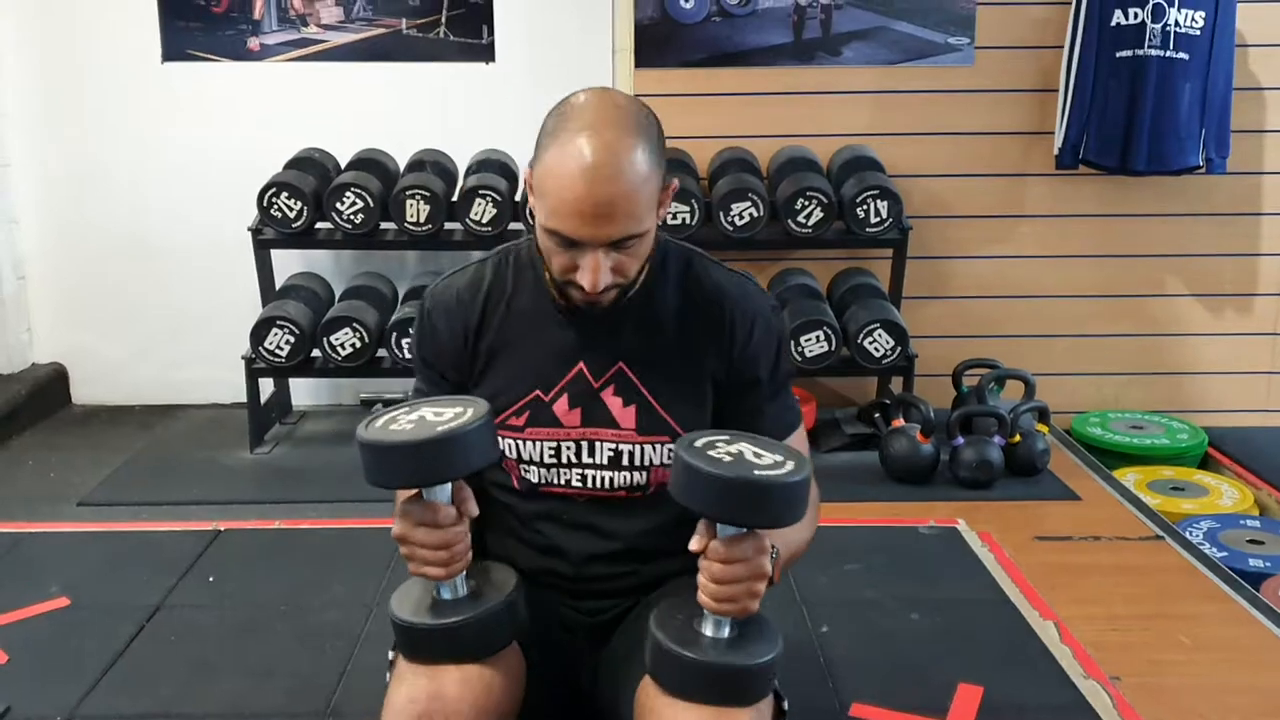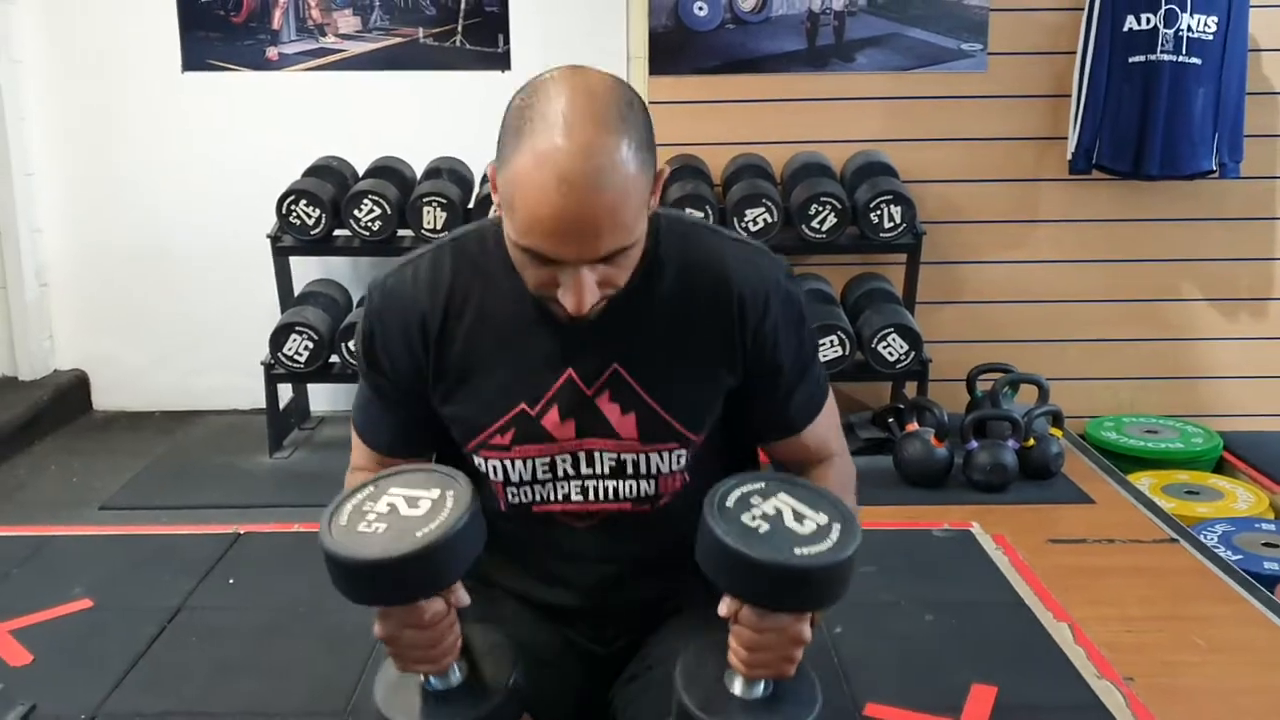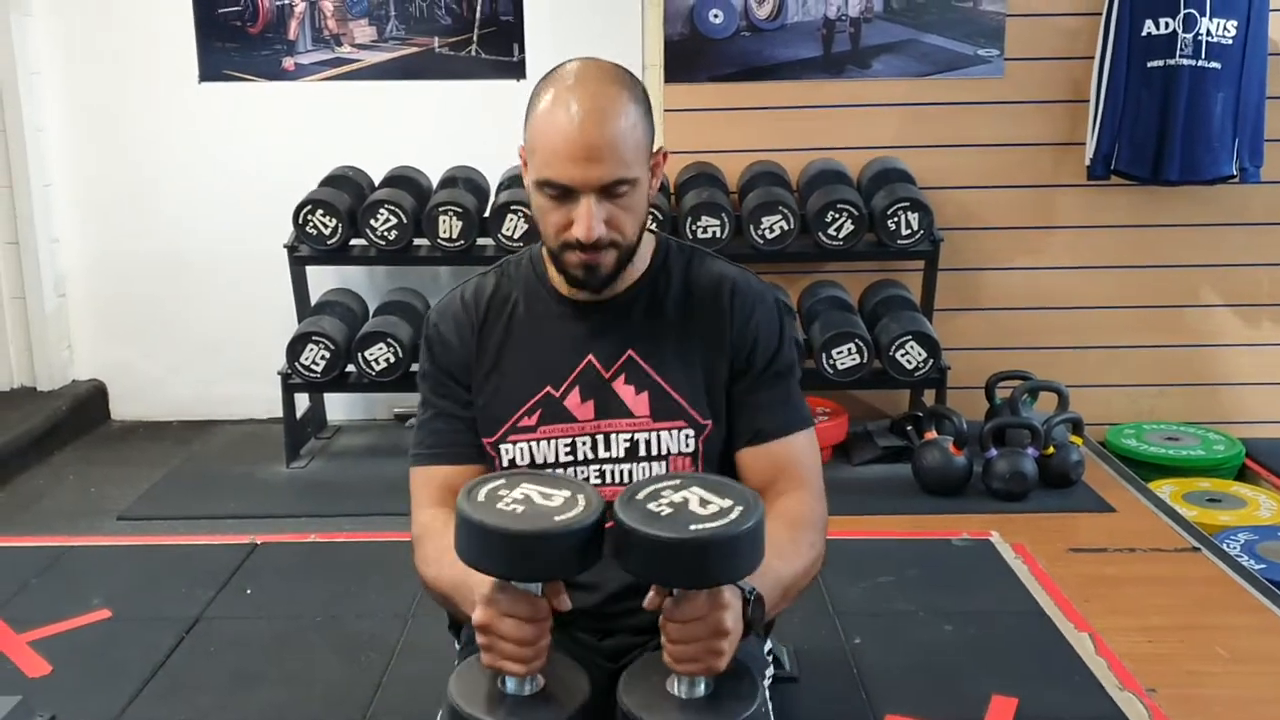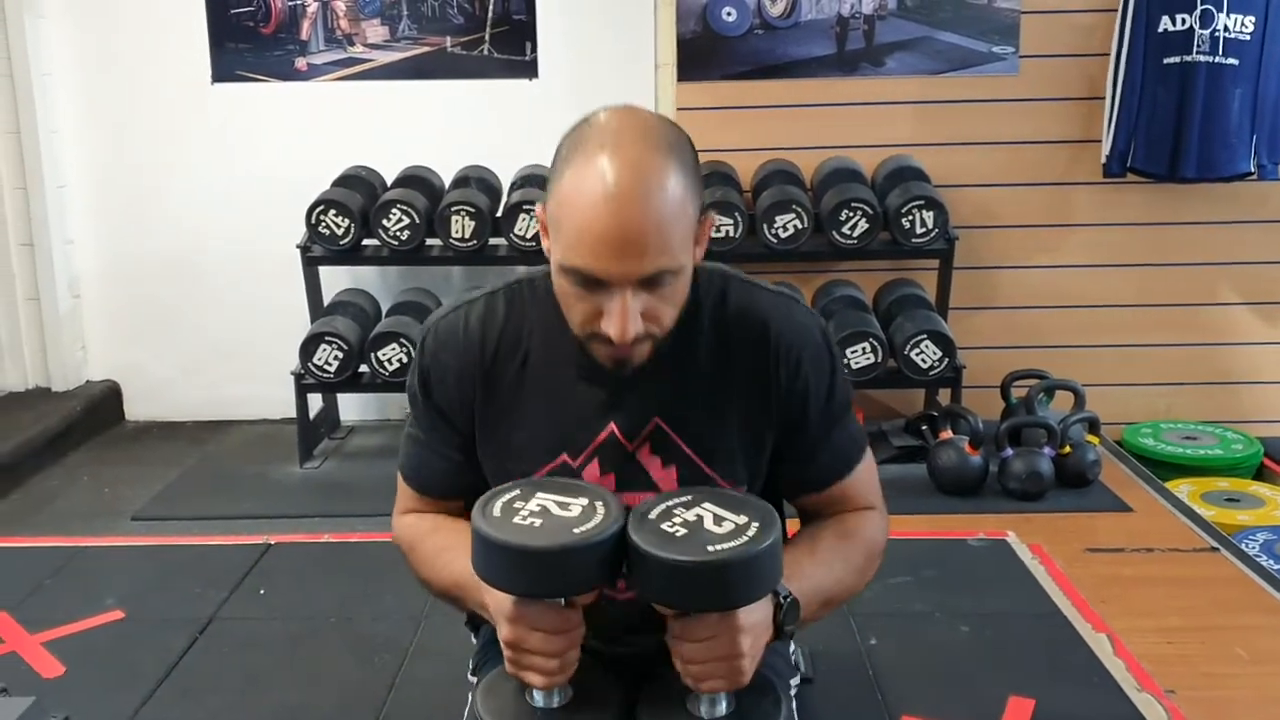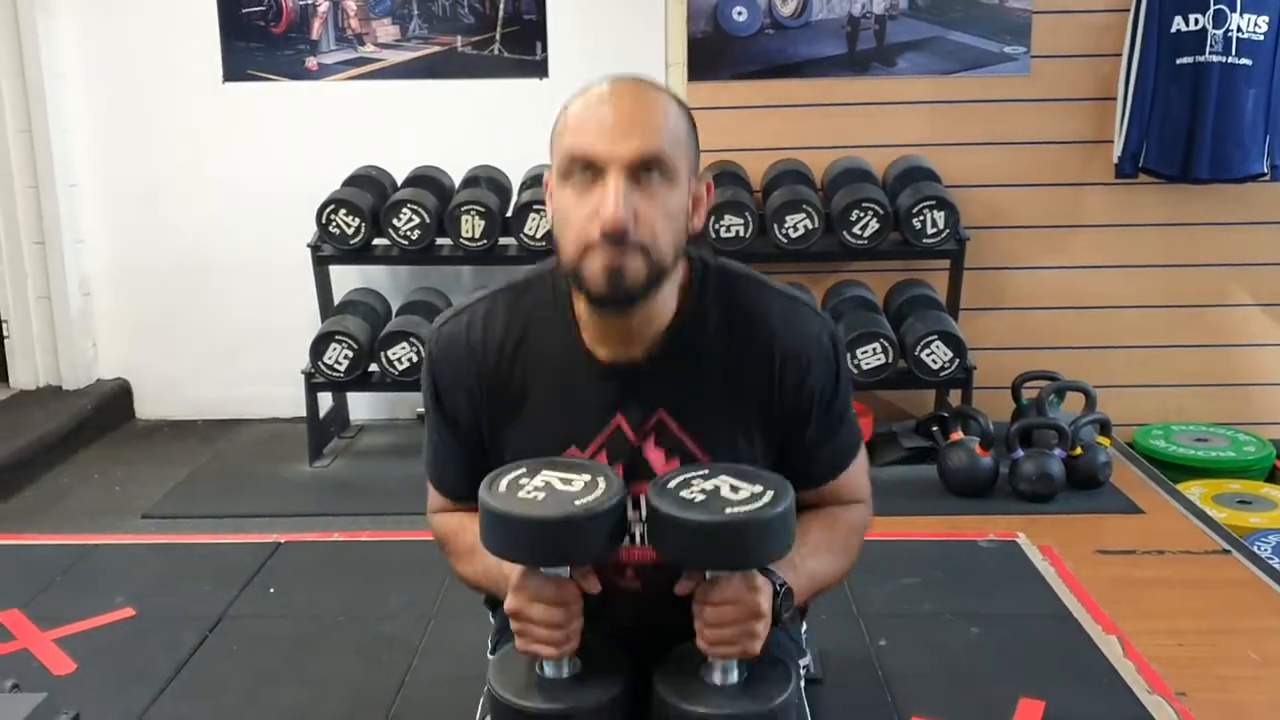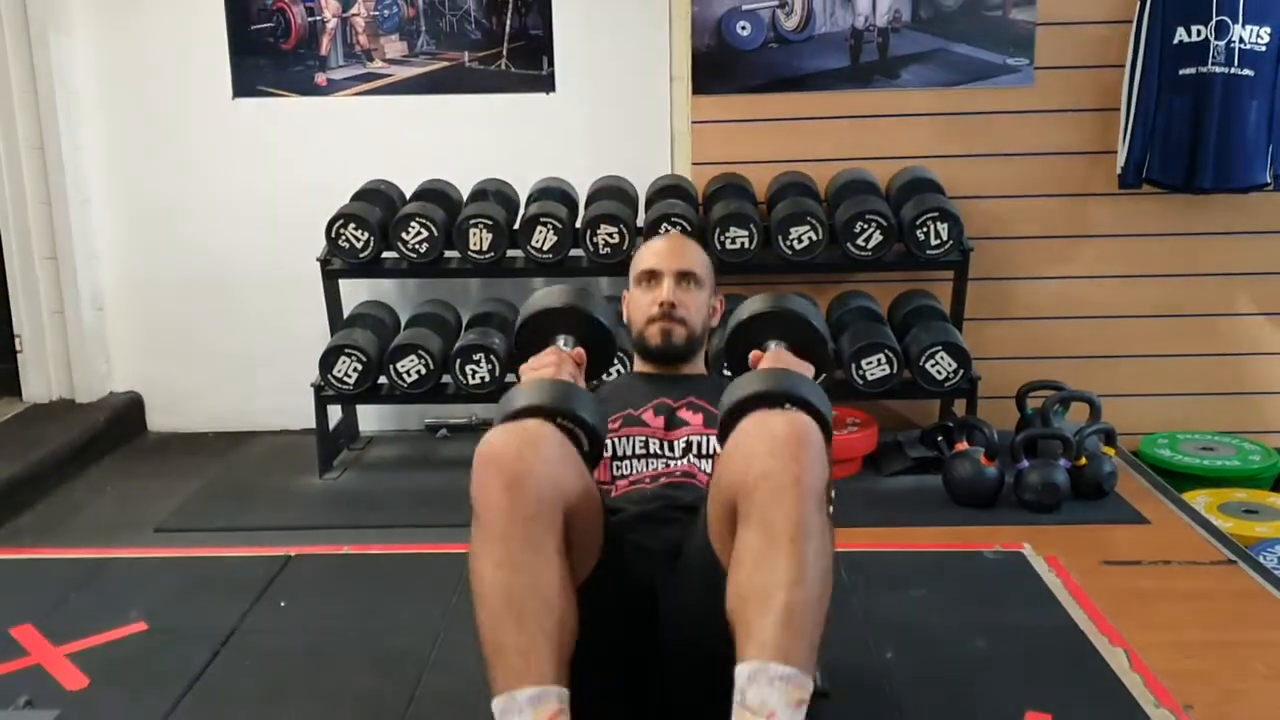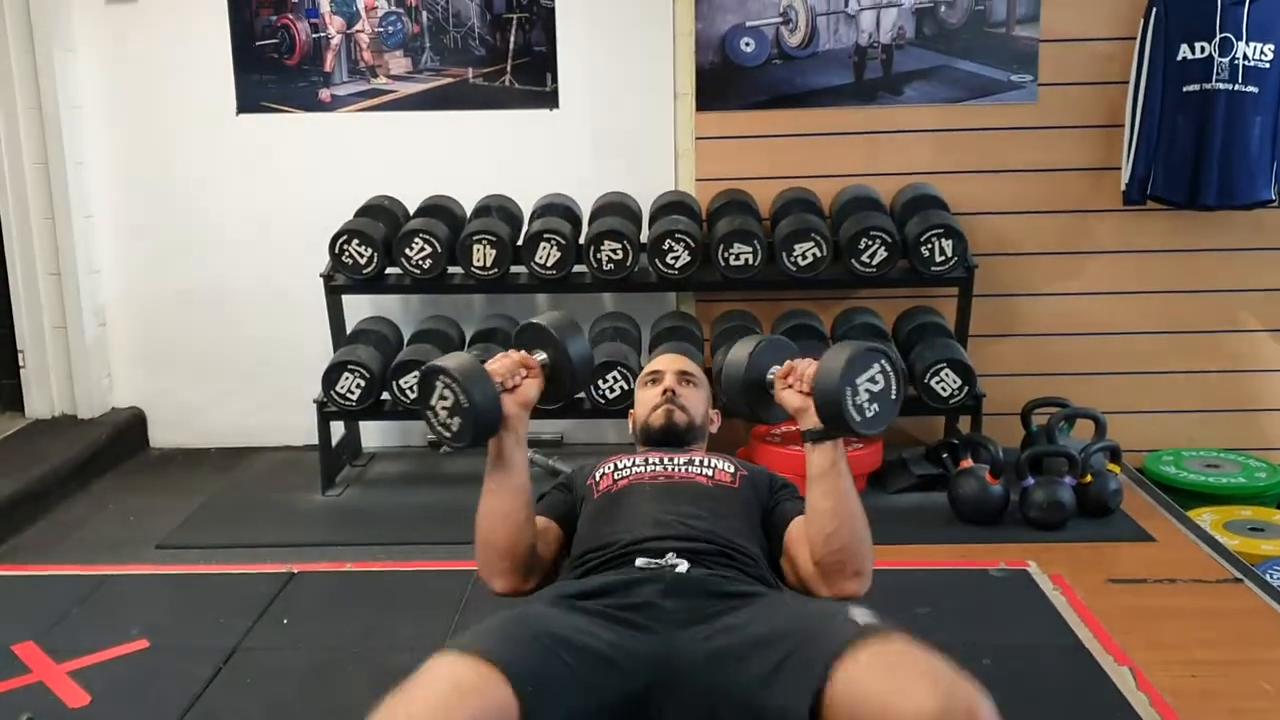
dt=0.7s
person 1, frame 1
left shoulder: (733, 313)
right shoulder: (460, 308)
left wrist: (763, 549)
right wrist: (427, 517)
left hip: (668, 595)
right hip: (513, 591)
person 1, frame 2
left shoulder: (743, 288)
right shoulder: (412, 303)
left elbow: (821, 464)
right elbow: (378, 474)
left hip: (686, 609)
right hip: (510, 611)
person 1, frame 3
left shoulder: (737, 310)
right shoulder: (465, 322)
left elbow: (795, 500)
right elbow: (439, 512)
left wrist: (742, 596)
right wrist: (482, 591)
left hip: (690, 635)
right hip: (529, 637)
person 1, frame 4
left shoulder: (781, 340)
right shoulder: (464, 346)
left elbow: (857, 516)
right elbow: (420, 516)
left wrist: (770, 602)
right wrist: (500, 594)
left hip: (719, 645)
right hip: (538, 649)
person 1, frame 5
left shoulder: (788, 337)
right shoulder: (473, 345)
left elbow: (843, 505)
right elbow: (454, 512)
left wrist: (773, 583)
right wrist: (513, 575)
left hip: (725, 625)
right hip: (559, 625)
person 1, frame 6
left shoulder: (750, 409)
left elbow: (803, 538)
right elbow: (513, 525)
left wrist: (788, 437)
left hip: (717, 630)
right hip: (600, 632)
left knee: (777, 439)
right knee: (509, 450)
person 1, frame 7
left shoulder: (759, 483)
right shoulder: (583, 483)
left elbow: (840, 576)
right elbow: (509, 571)
left wrist: (821, 429)
right wrist: (512, 426)
